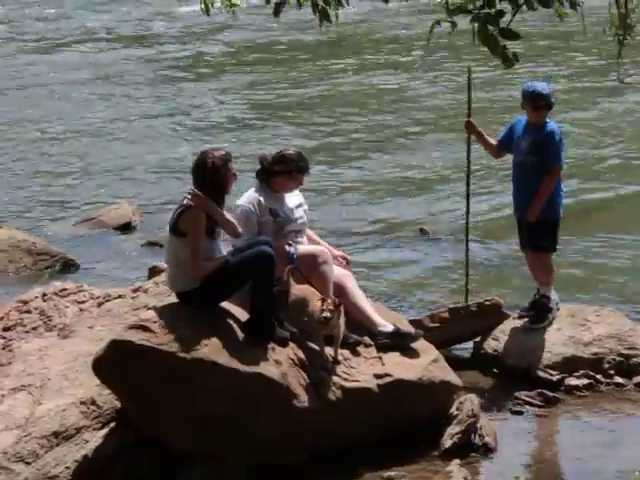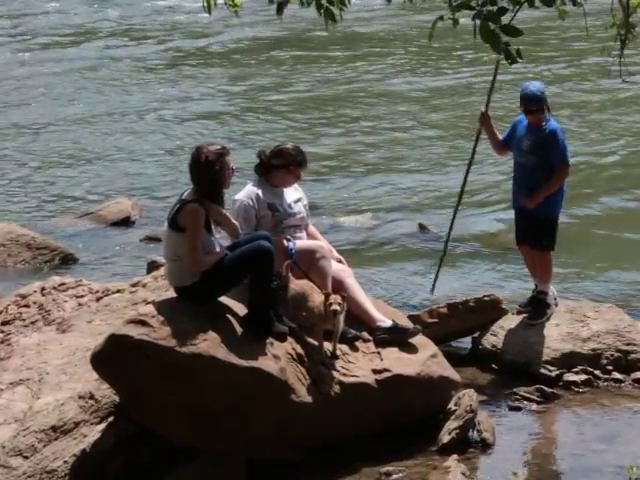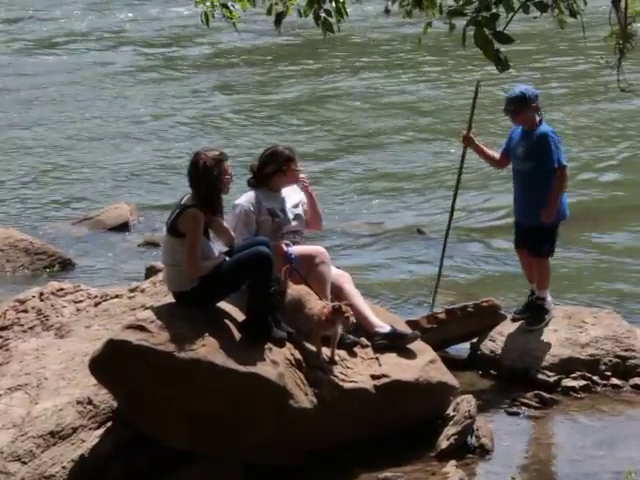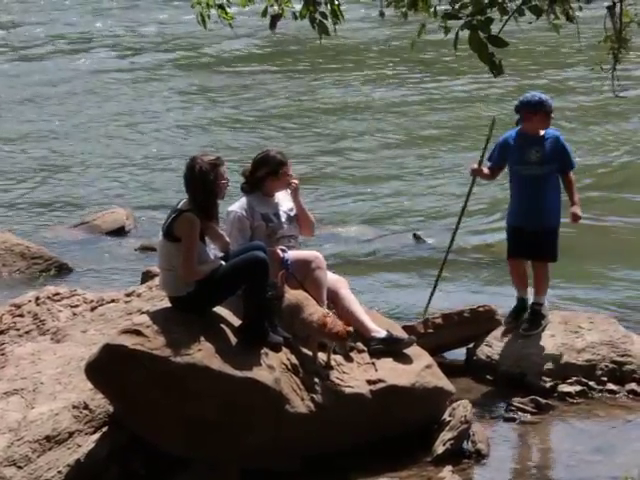
dt=0.7s
person 1, frame 1
left shoulder: (551, 133)
right shoulder: (518, 125)
left elbow: (554, 174)
right elbow: (497, 151)
left wrist: (536, 207)
right wrist: (477, 133)
left hip: (545, 207)
right hip: (522, 204)
left knee: (541, 254)
right knee: (529, 252)
left ankle: (549, 301)
right ankle: (543, 294)
person 1, frame 2
left shoulder: (553, 132)
right shoulder: (519, 123)
left elbow: (563, 171)
right elbow: (501, 149)
left wrist: (537, 197)
right wrist: (487, 126)
left hip: (544, 205)
right hip: (522, 202)
left knee: (541, 250)
right knee: (525, 247)
left ankle: (546, 297)
right ankle: (540, 290)
person 1, frame 3
left shoulder: (546, 135)
right shoulder: (516, 133)
left elbow: (562, 173)
right elbow: (500, 163)
left wrist: (552, 206)
right wrist: (474, 146)
left hip: (543, 211)
right hip: (523, 209)
left knee: (539, 257)
right knee: (523, 252)
left ankle: (544, 303)
right ankle: (535, 295)
person 1, frame 4
left shoulder: (554, 139)
right shoulder: (509, 141)
left elbow: (566, 174)
right elbow: (493, 172)
left wrist: (574, 203)
right wrist: (480, 172)
left hip: (546, 216)
right hip: (518, 216)
left knee: (540, 263)
right knee: (515, 261)
left ankle: (539, 309)
right ankle: (521, 302)
person 2, frame 1
left shoulder: (294, 195)
right shoulder: (250, 204)
left wrist: (331, 249)
left hip: (303, 261)
left knee: (344, 277)
right knee: (320, 255)
left ankle: (381, 328)
person 2, frame 2
left shoulder: (293, 190)
right shoulder: (248, 198)
left elbow: (306, 226)
left wrist: (332, 250)
left hip: (303, 257)
left knee: (343, 272)
right knee: (318, 249)
left ankle: (379, 324)
person 2, frame 3
left shoulder: (292, 192)
right shoulder: (248, 204)
left elbow: (315, 225)
left wrist: (310, 196)
left hip: (303, 262)
left knee: (342, 278)
right knee: (319, 254)
left ankle: (378, 329)
person 2, frame 4
left shoulder: (284, 197)
right shoulder: (241, 210)
left elbow: (309, 231)
left wrist: (297, 199)
right wrist: (267, 253)
left hip: (298, 267)
left knee: (338, 283)
right knee: (314, 259)
left ankle: (374, 334)
person 3, frame 1
left shoulder: (201, 202)
right shoulder: (195, 214)
left elbow: (236, 232)
right elbow: (196, 269)
left wrist: (214, 211)
right wrist: (225, 260)
left hip: (202, 277)
right hip: (194, 290)
left knee: (264, 243)
right knee: (264, 257)
left ankle: (270, 317)
right ankle: (260, 325)
person 3, frame 2
left shoulder: (199, 196)
right shoulder: (194, 209)
left elbow: (235, 233)
right elbow: (195, 263)
left wrist: (220, 215)
right wrist: (223, 254)
left hip: (199, 274)
right hip: (192, 285)
left knee: (263, 238)
right knee: (263, 252)
left ankle: (269, 311)
right ankle: (259, 320)
person 3, frame 3
left shoulder: (197, 202)
right shoulder: (194, 213)
left elbow: (230, 241)
right elbow: (193, 268)
left wrist: (216, 221)
right wrist: (220, 259)
left hip: (197, 280)
right hip: (191, 290)
left knee: (262, 243)
right knee: (261, 257)
left ankle: (268, 317)
right ankle: (257, 325)
person 3, frame 4
left shoulder: (192, 207)
right shoulder: (189, 218)
left elbow: (225, 246)
right elbow: (189, 273)
right wrist: (216, 263)
left hip: (193, 284)
right hip: (187, 295)
left knee: (257, 248)
right knee: (257, 262)
left ankle: (266, 322)
right ankle: (253, 330)
